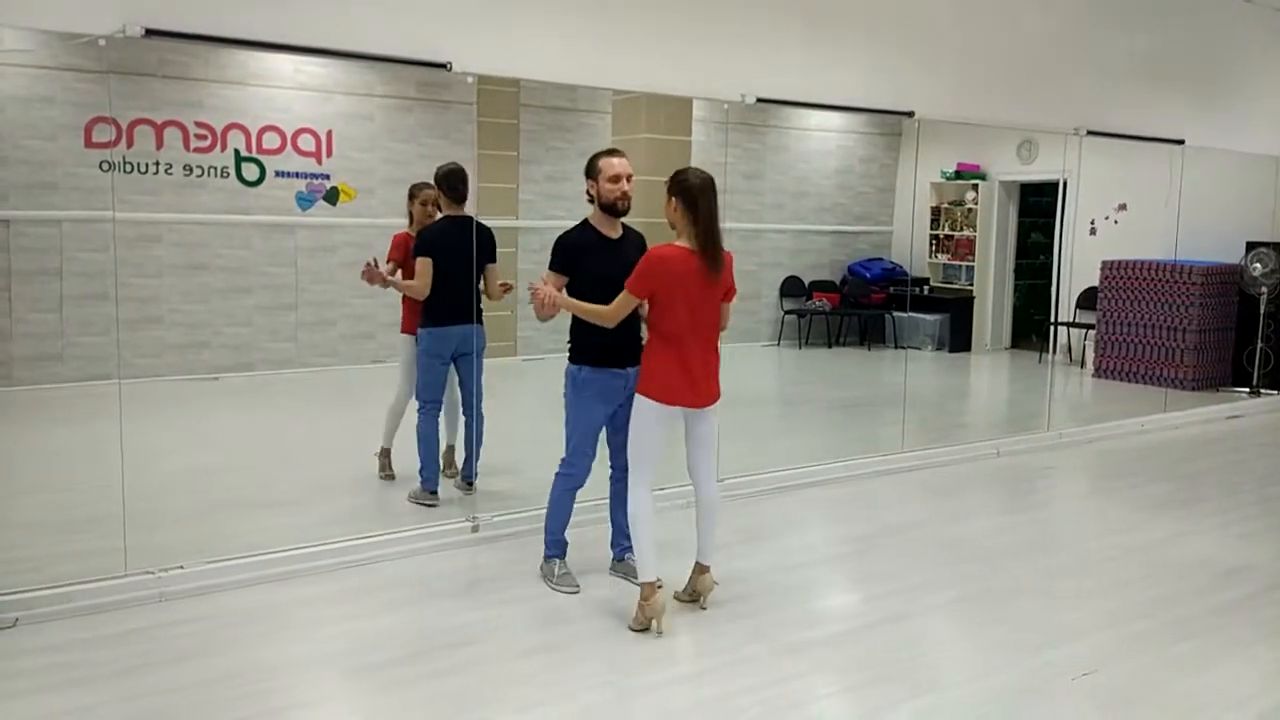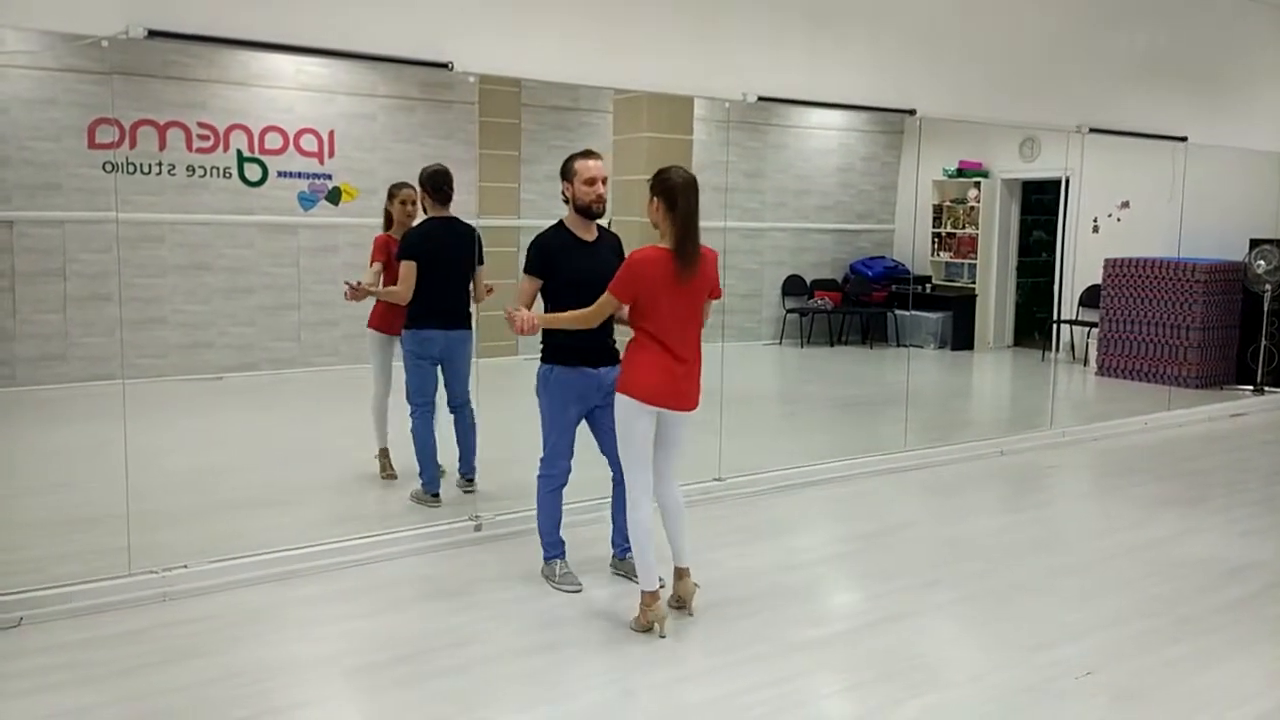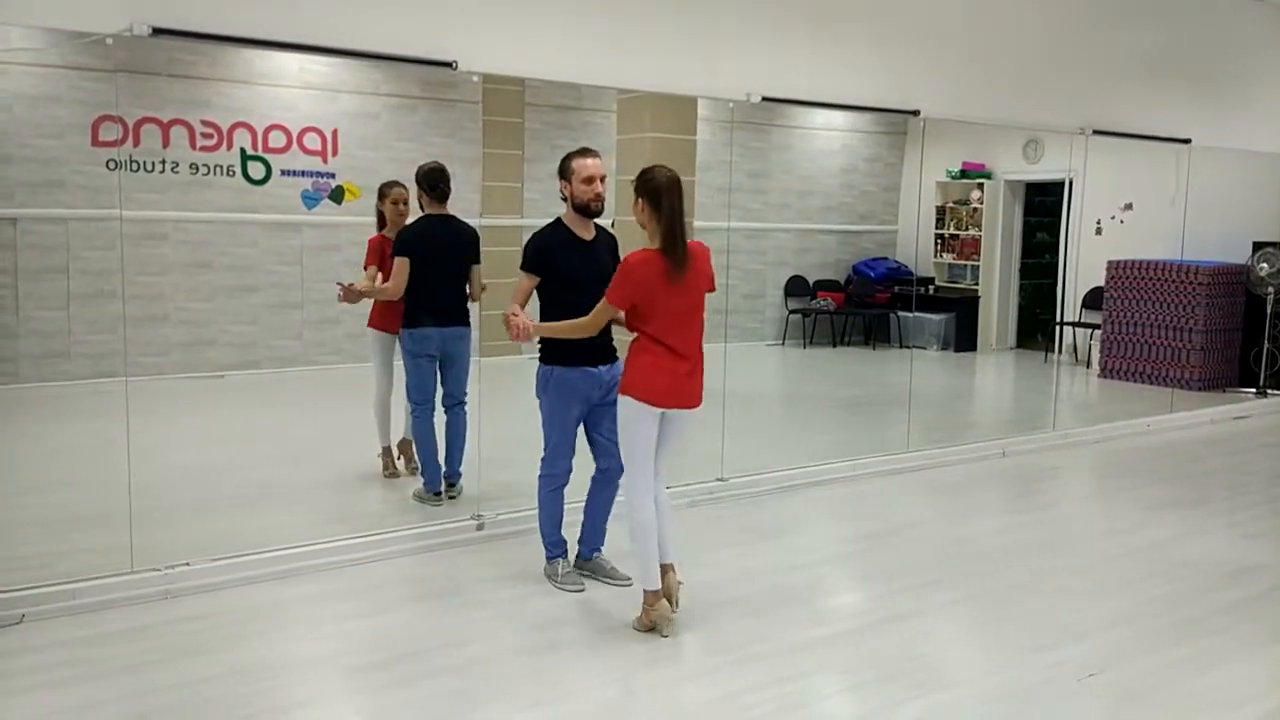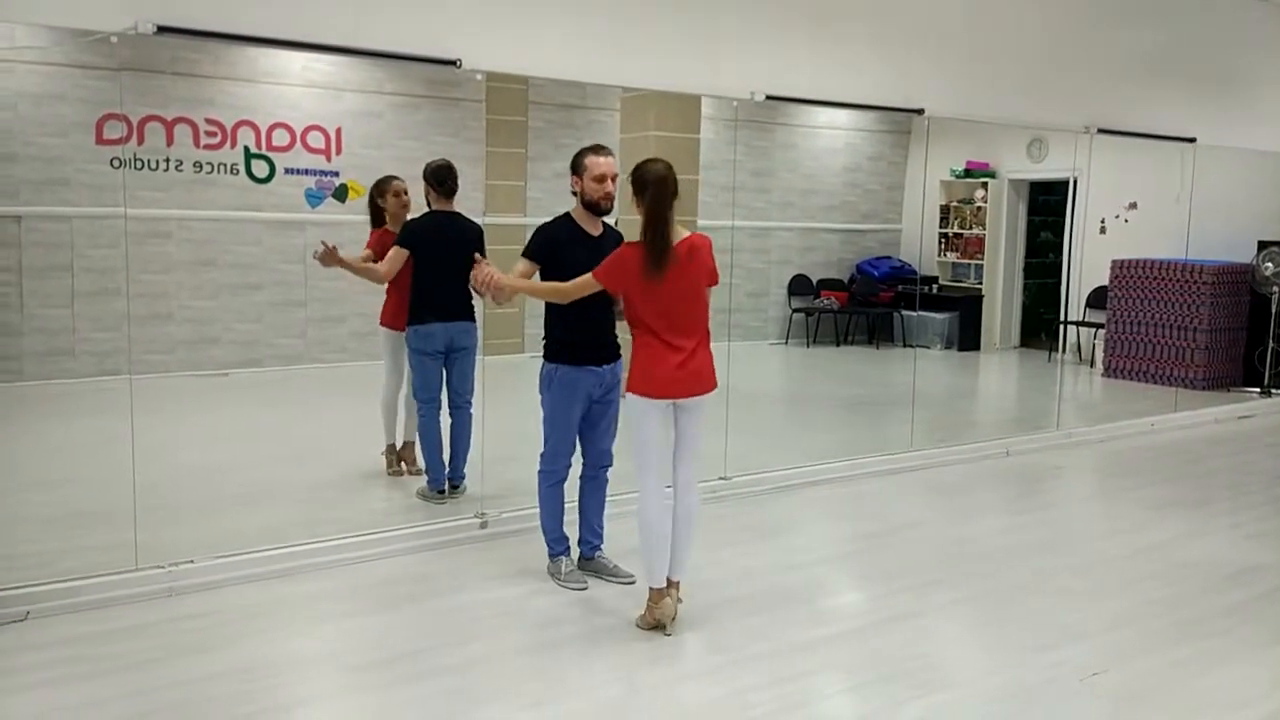
dt=0.4s
person 1, frame 1
left shoulder: (659, 259)
right shoulder: (722, 260)
left elbow: (610, 317)
left wrist: (558, 298)
left hip: (661, 387)
right hip: (705, 386)
left knee: (639, 484)
right knee: (704, 477)
left ankle: (650, 592)
right ankle: (702, 573)
person 1, frame 2
left shoulder: (641, 262)
right shoulder: (708, 260)
left elbow: (592, 318)
left wrist: (536, 320)
left hip: (641, 384)
right hip: (684, 388)
left knee: (638, 489)
right knee: (664, 480)
left ankle: (651, 599)
right ankle: (682, 576)
person 1, frame 3
left shoulder: (636, 266)
right shoulder: (701, 255)
left elbow: (589, 327)
left wrist: (534, 327)
left hip: (645, 385)
right hip: (686, 387)
left knee: (638, 488)
right knee: (653, 480)
left ankle: (653, 600)
right ankle: (668, 572)
person 1, frame 4
left shoulder: (630, 258)
right shoulder: (702, 247)
left elbow: (564, 293)
left wrist: (503, 282)
left hip: (650, 382)
right hip: (696, 380)
left knee: (651, 485)
right knee: (686, 481)
left ankle: (658, 597)
right ankle: (674, 586)
person 2, frame 1
left shoulder: (637, 242)
right shoulder: (572, 243)
right elbow: (544, 312)
right wrist: (545, 303)
left hip: (634, 372)
right hip: (590, 374)
left knee: (627, 468)
right knee: (576, 467)
left ankle: (623, 555)
right ankle: (553, 557)
person 2, frame 2
left shoulder: (612, 243)
right shoulder: (547, 244)
right elbow: (522, 307)
left hip: (609, 372)
right hip: (562, 374)
left knee: (627, 465)
right knee: (555, 468)
left ankle: (622, 553)
right ankle: (553, 559)
person 2, frame 3
left shoulder: (608, 242)
right shoulder: (545, 242)
right elbow: (516, 305)
right wrist: (516, 321)
left hip: (608, 370)
right hip: (562, 373)
left knee: (612, 465)
right knee: (557, 468)
left ankle: (589, 553)
right ankle: (555, 557)
person 2, frame 4
left shoulder: (615, 239)
right shoulder: (552, 235)
right elbow: (506, 291)
left hip: (609, 369)
right hip: (566, 371)
left knee: (598, 463)
right knee: (556, 464)
left ankle: (591, 551)
right ankle: (558, 555)
person 3, frame 1
left shoulder: (428, 235)
right shoulder: (484, 233)
left elbow: (421, 289)
right elbow: (493, 291)
left wrist: (388, 280)
right wrist: (503, 290)
left hip: (435, 331)
right hip: (471, 330)
left knee: (429, 407)
right knee: (472, 405)
left ankle: (428, 487)
right ankle: (468, 476)
person 3, frame 2
left shoulder: (414, 237)
right shoulder: (471, 235)
left elbow: (404, 294)
right elbow: (478, 293)
left wrist: (370, 292)
right wrist: (485, 293)
left hip: (421, 333)
right hip: (459, 332)
left knee: (422, 409)
right knee: (461, 403)
left ankle: (430, 488)
right ankle: (467, 475)
person 3, frame 3
left shoulder: (410, 234)
right shoulder: (468, 234)
left elbow: (395, 290)
right elbow: (476, 292)
left wrist: (365, 292)
right wrist: (472, 294)
left hip: (419, 331)
right hip: (457, 330)
left knee: (423, 407)
right knee: (455, 403)
left ankle: (432, 487)
right ankle: (452, 478)
person 3, frame 4
left shoulder: (415, 228)
right shoulder: (473, 231)
left elbow: (382, 274)
left wrist: (340, 261)
left hip: (425, 328)
right hip: (463, 327)
left knee: (428, 407)
right knee: (461, 405)
left ankle: (436, 484)
right ankle: (456, 479)
person 4, frame 1
right shoulder: (402, 240)
right elbow: (389, 274)
right hip: (414, 324)
left knee: (450, 389)
right knee: (405, 391)
left ankle: (449, 451)
right ankle: (384, 451)
person 4, frame 2
right shoulder: (382, 241)
right elbow: (374, 274)
right wrist: (362, 289)
right hip: (383, 323)
right knee: (382, 388)
right ankle: (383, 452)
person 4, frame 3
right shoulder: (378, 243)
right elbow: (370, 279)
right wrist: (355, 292)
right hip: (383, 322)
right knee: (384, 387)
left ankle: (407, 441)
right ankle: (386, 449)
person 4, frame 4
right shoulder: (380, 235)
right elbow: (363, 260)
right hip: (393, 318)
right knee: (393, 383)
left ankle: (408, 445)
right ankle: (390, 446)
